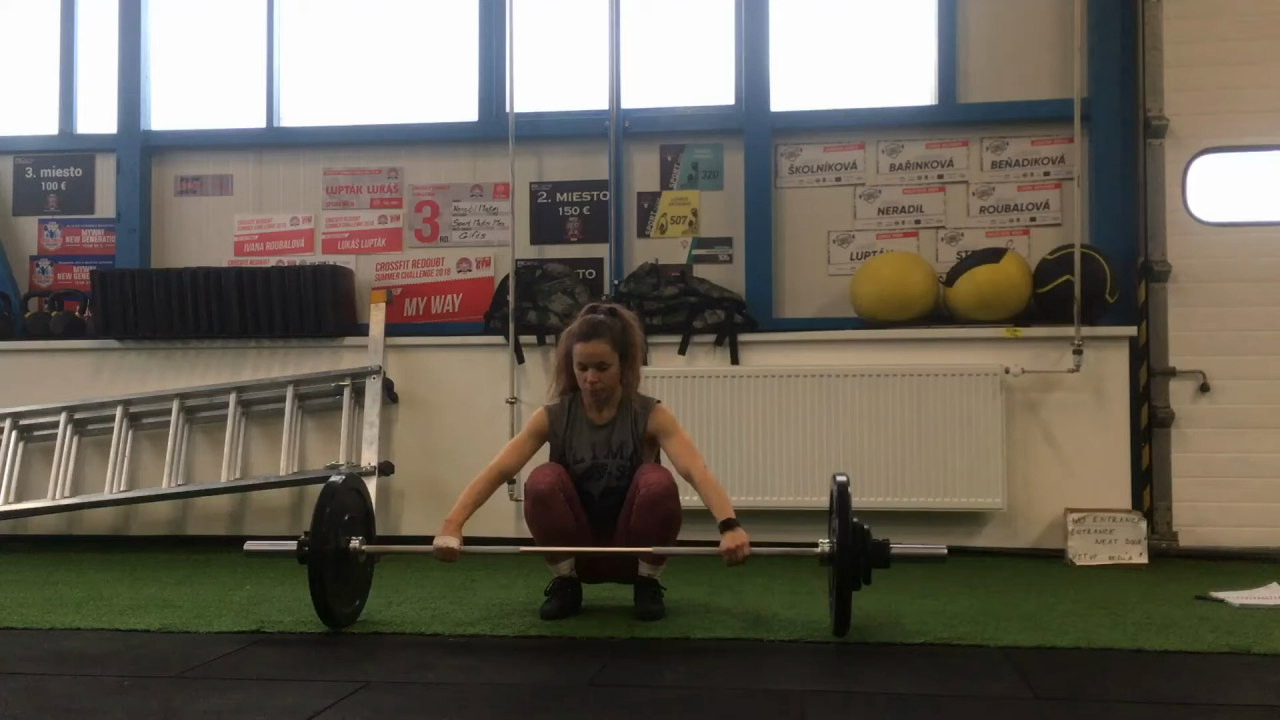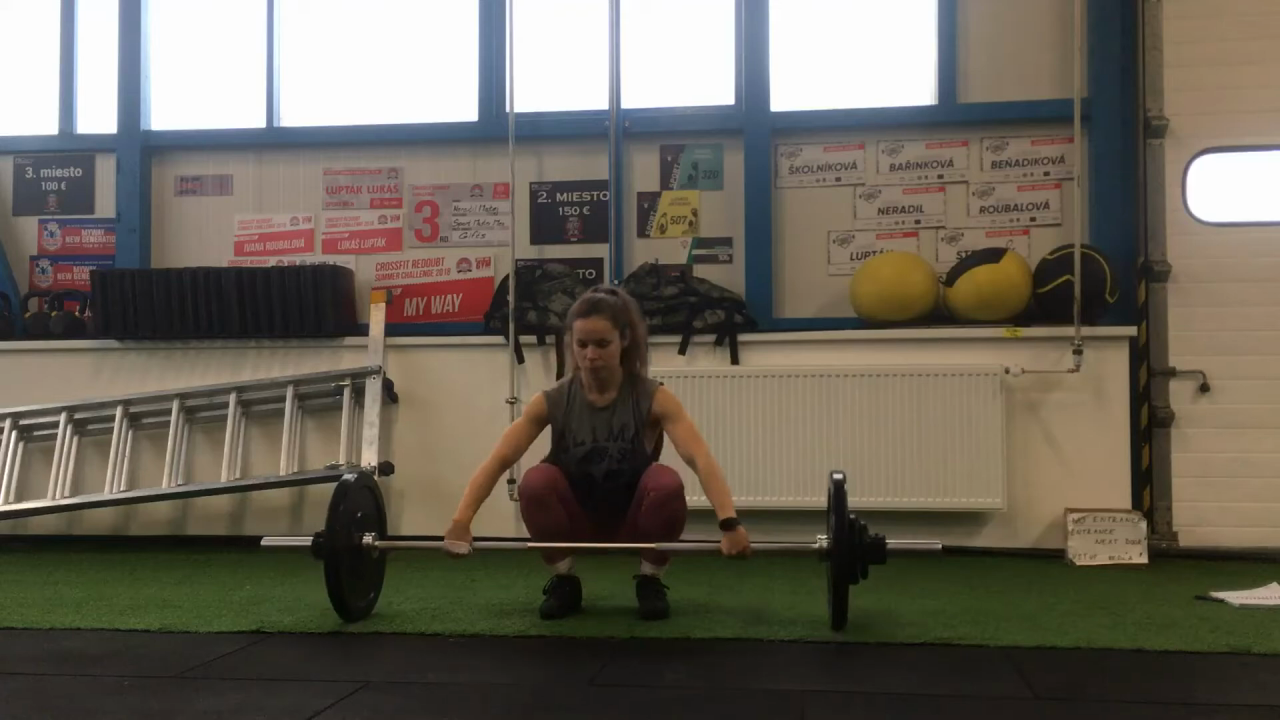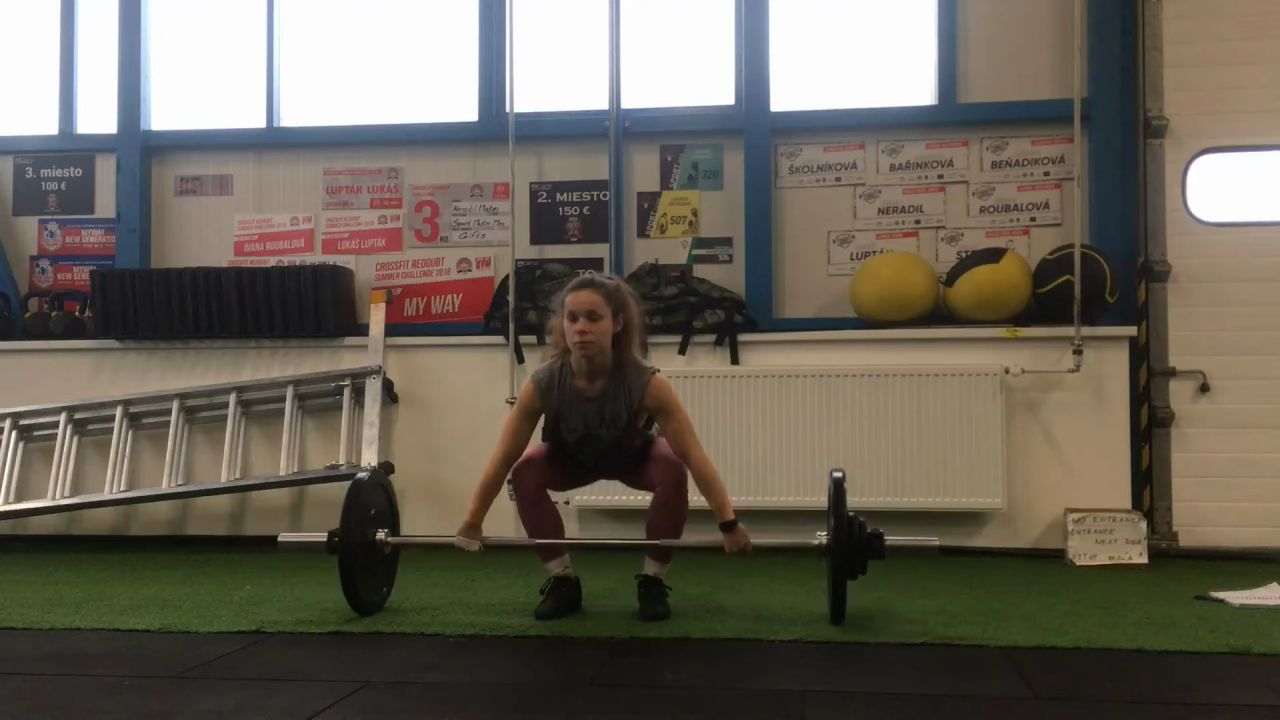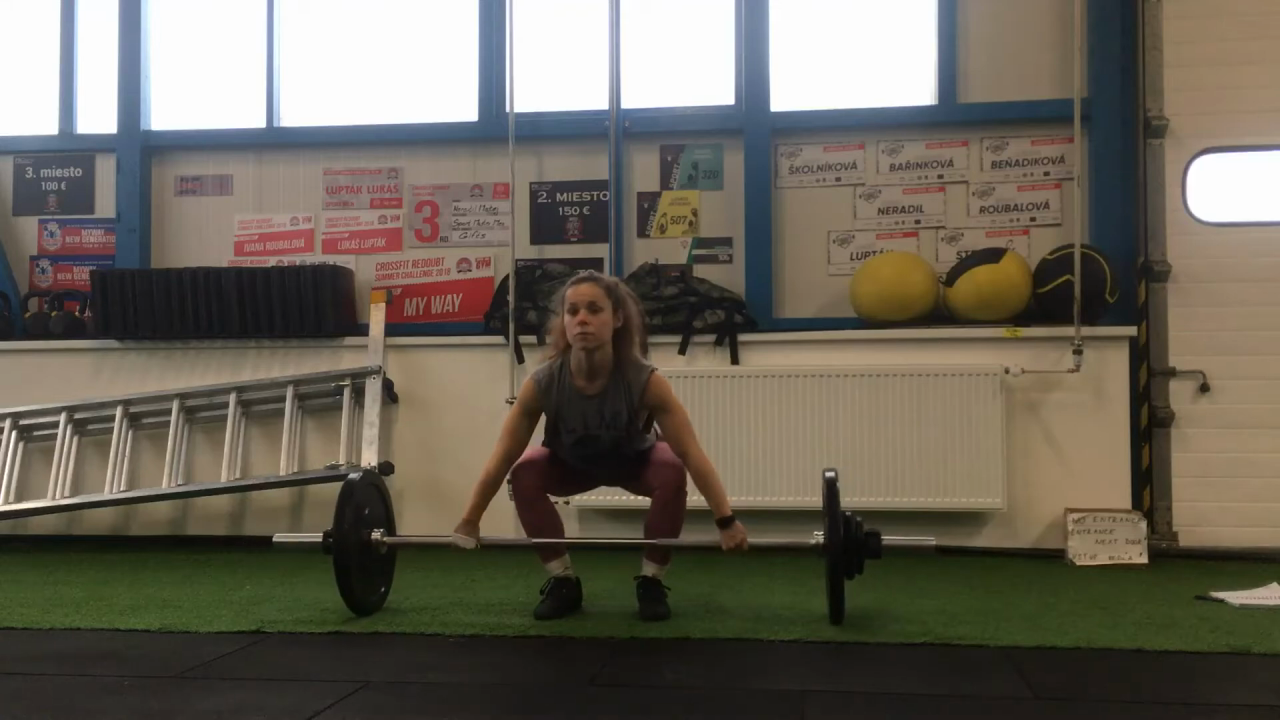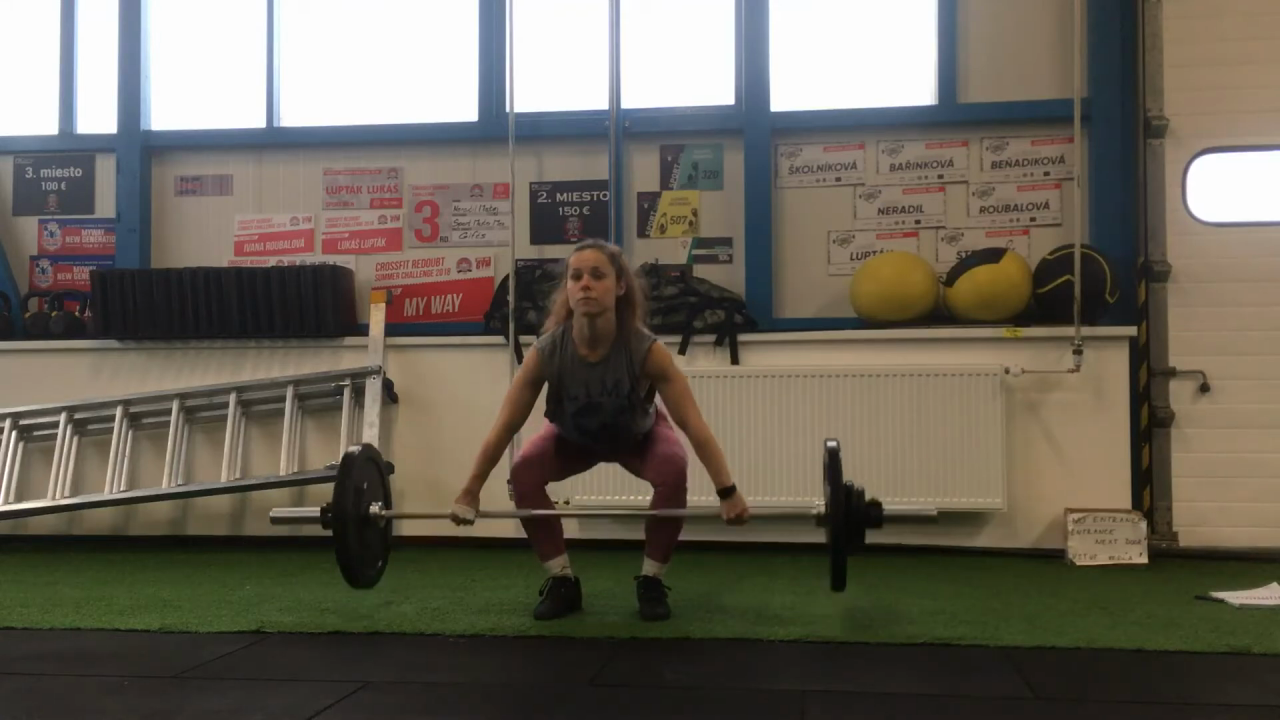
dt=0.4s
person 1, frame 1
left shoulder: (651, 416)
right shoulder: (552, 418)
left elbow: (697, 472)
right elbow: (498, 470)
left wrist: (730, 526)
right wrist: (452, 524)
left hip: (632, 552)
right hip: (576, 551)
left knee: (658, 482)
right knee: (543, 480)
left ankle: (647, 583)
right ankle: (566, 582)
person 1, frame 2
left shoulder: (653, 397)
right shoulder: (551, 401)
left elbow: (699, 458)
right elbow: (500, 460)
left wrist: (729, 523)
right wrist: (461, 522)
left hip: (632, 516)
right hip: (579, 518)
left knee: (667, 484)
right knee: (535, 482)
left ankle: (650, 581)
right ankle: (564, 581)
person 1, frame 3
left shoulder: (646, 382)
right shoulder: (542, 383)
left elbow: (692, 455)
right elbow: (503, 459)
left wrist: (729, 524)
right wrist: (472, 523)
left hip: (635, 454)
right hip: (572, 457)
left knee: (672, 473)
right knee: (525, 474)
left ankle: (652, 581)
right ankle: (562, 580)
person 1, frame 4
left shoulder: (645, 381)
right shoulder: (542, 383)
left elbow: (691, 454)
right elbow: (502, 458)
left wrist: (726, 521)
right wrist: (470, 521)
left hip: (635, 460)
right hip: (573, 463)
left knee: (671, 475)
right knee: (524, 475)
left ankle: (651, 582)
right ankle: (562, 581)
person 1, frame 5
left shoulder: (646, 350)
right shoulder: (546, 351)
left elbow: (692, 423)
right elbow: (506, 425)
left wrist: (728, 493)
right wrist: (471, 492)
left hip: (637, 435)
right hip: (574, 436)
left knee: (672, 472)
right knee: (524, 473)
left ankle: (651, 582)
right ankle: (562, 581)
